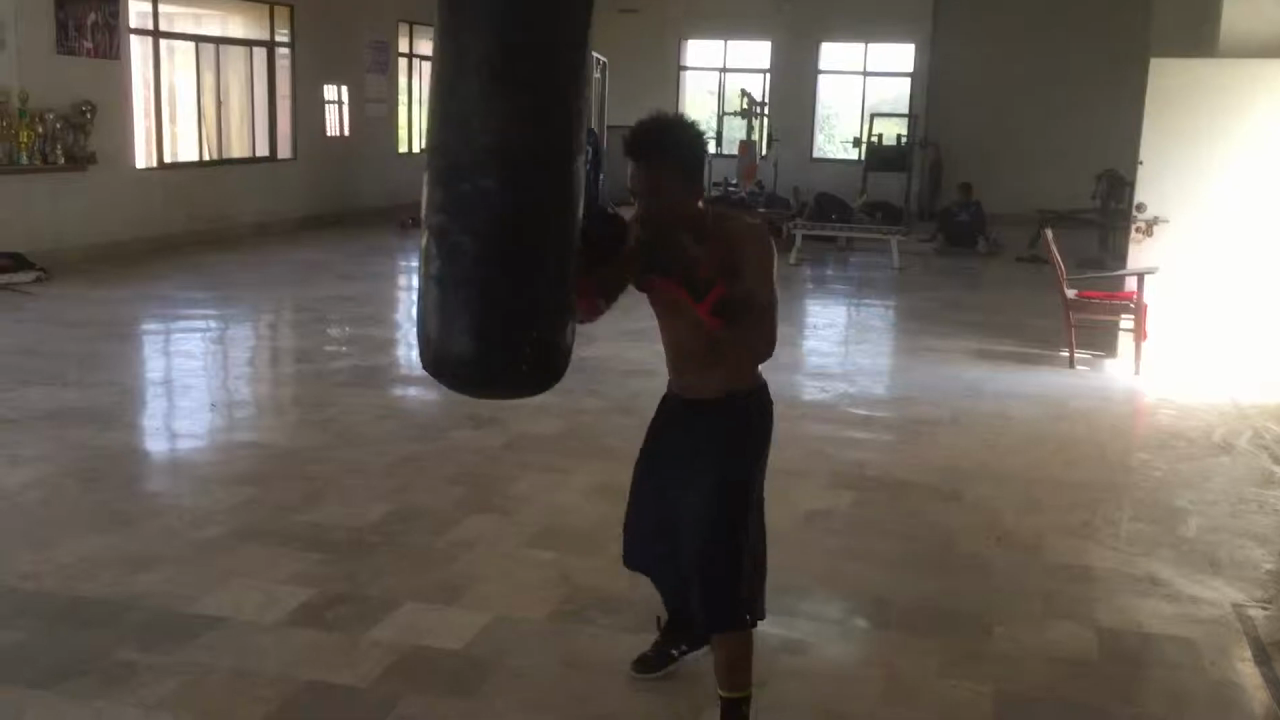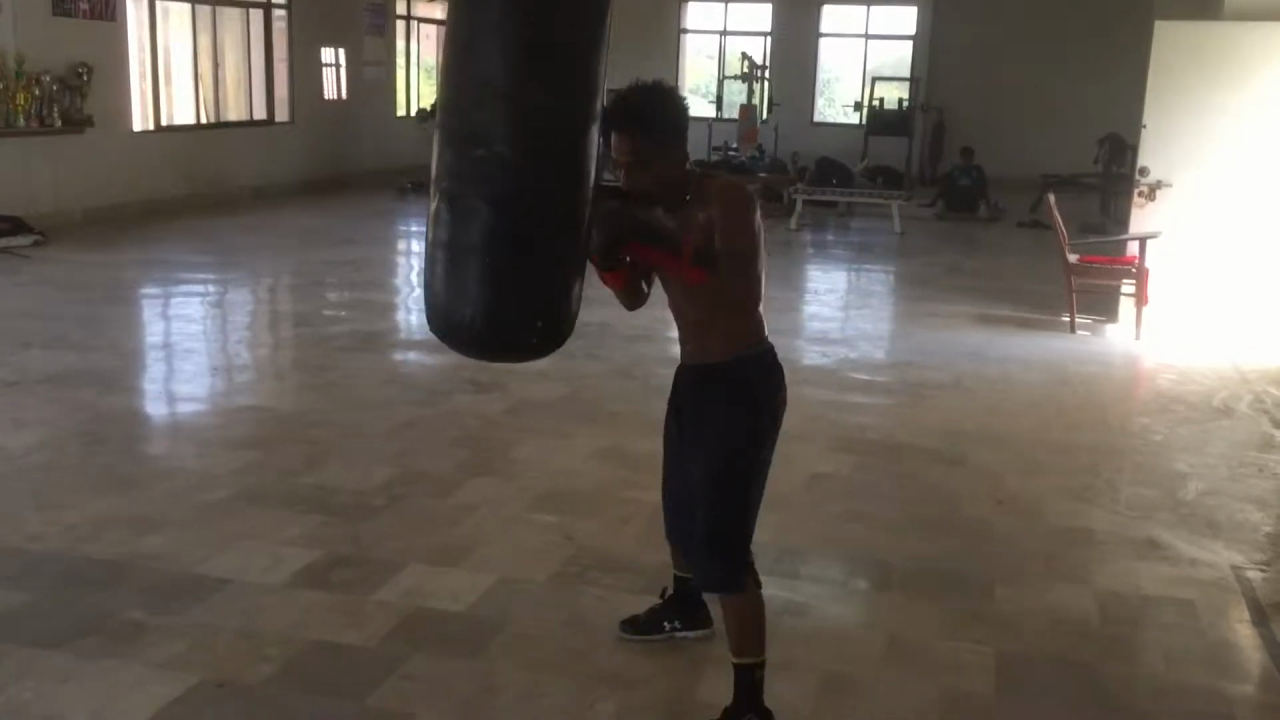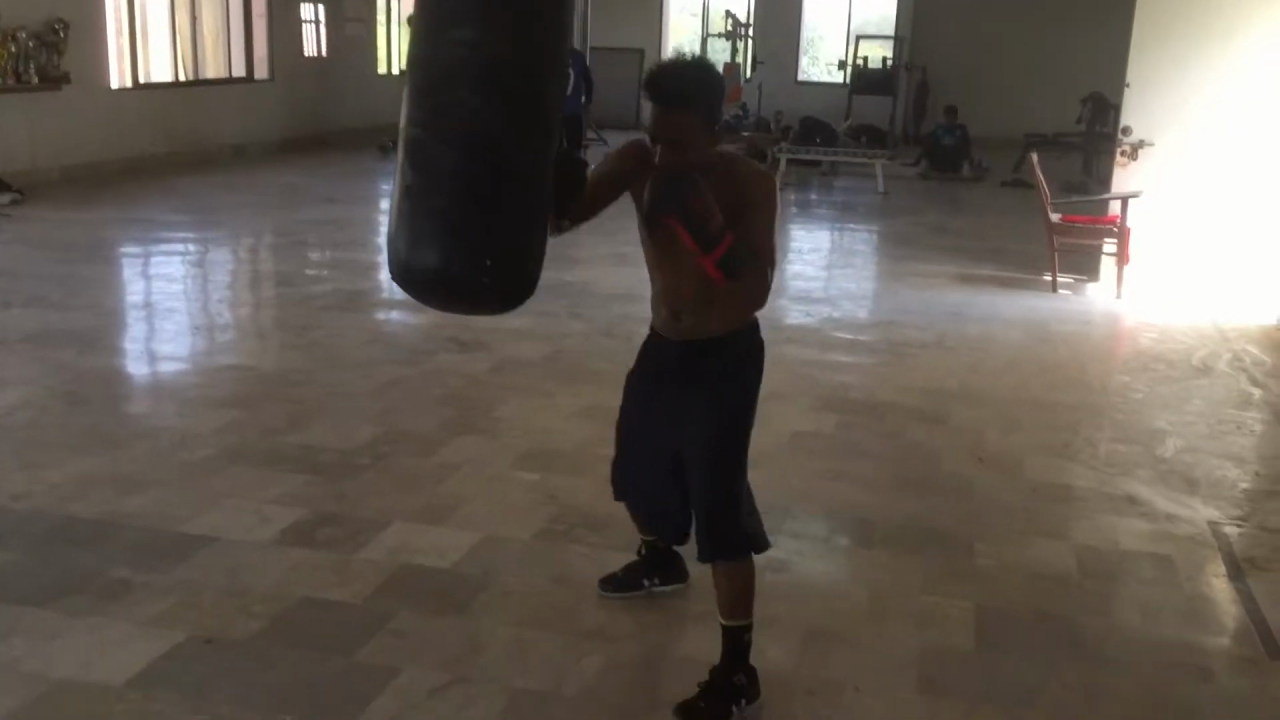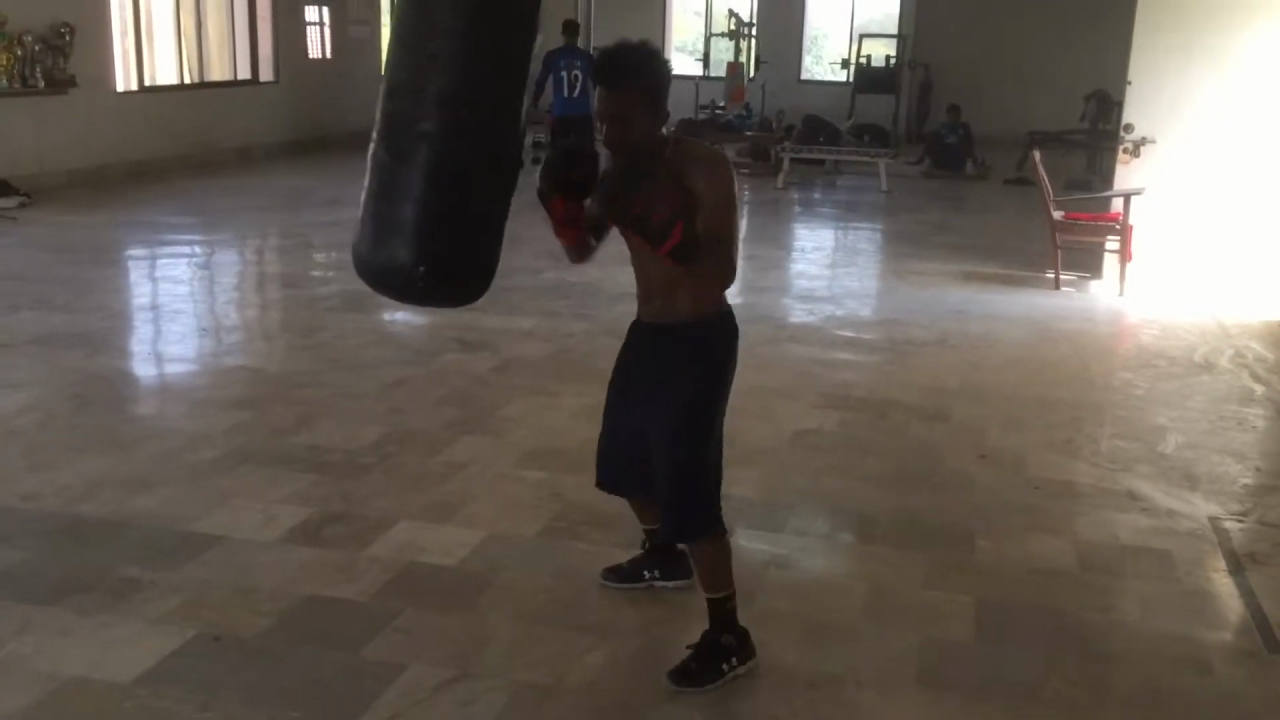
dt=0.4s
person 1, frame 1
left shoulder: (744, 240)
right shoulder: (646, 234)
left elbow: (761, 344)
right elbow: (590, 311)
left wrist: (693, 278)
right wrist: (586, 262)
left hip: (735, 417)
right hip: (677, 408)
left knee: (719, 579)
right knee: (651, 534)
right ankle: (680, 629)
person 1, frame 2
left shoulder: (726, 199)
right shoulder: (651, 205)
left elbow: (736, 278)
right elbow: (632, 299)
left wrist: (649, 232)
right wrist: (610, 248)
left hip: (745, 381)
right hip: (694, 374)
left knee: (723, 543)
right knee: (683, 503)
right ankle: (685, 605)
person 1, frame 3
left shoulder: (750, 183)
right shoulder: (635, 161)
left elbow: (756, 290)
right elbow: (564, 216)
left wrist: (704, 224)
left hip: (728, 357)
right hip: (661, 348)
left knee: (721, 511)
right knee: (641, 468)
right ankle: (660, 560)
person 1, frame 4
left shoulder: (705, 165)
right shoulder: (613, 163)
left elbow: (720, 272)
right elbow: (579, 252)
left wrist: (656, 215)
right wrist: (559, 199)
left hip: (702, 340)
right hip: (646, 333)
left knee: (687, 488)
right knee: (624, 460)
left ankle: (726, 635)
right ankle: (662, 554)
